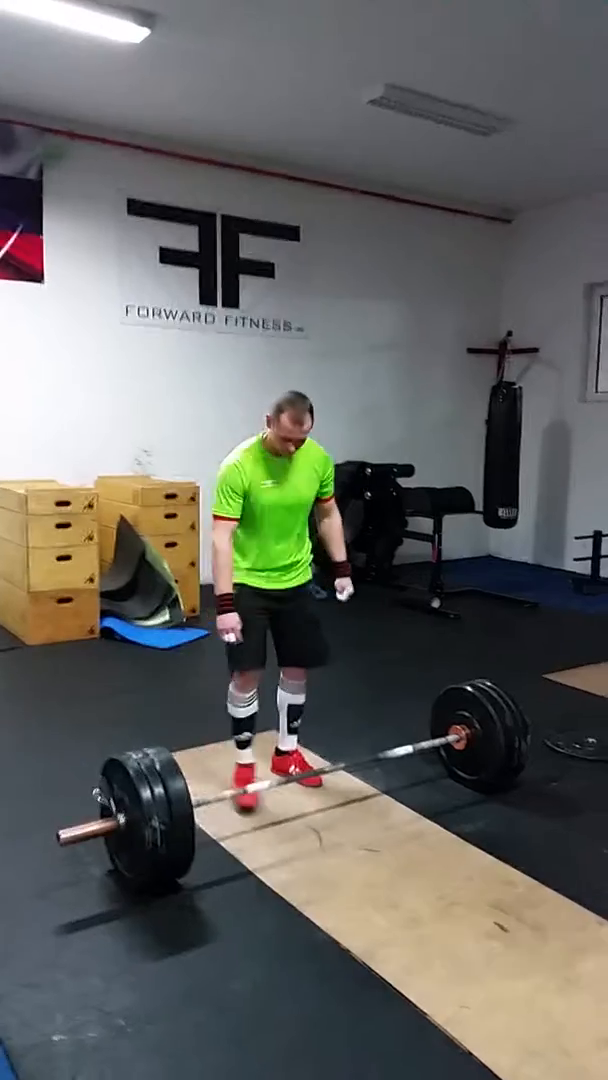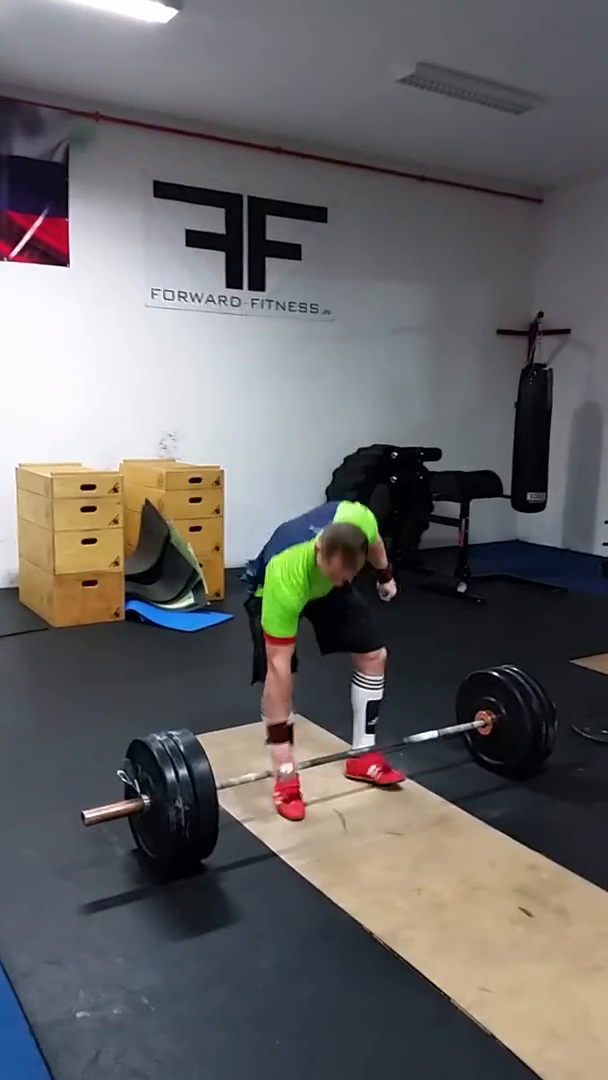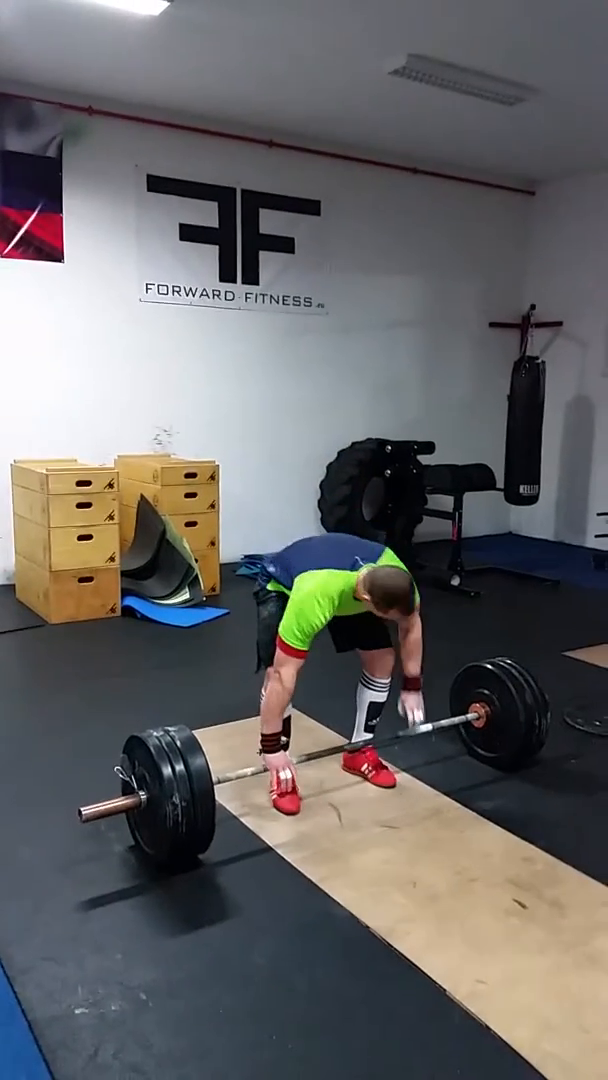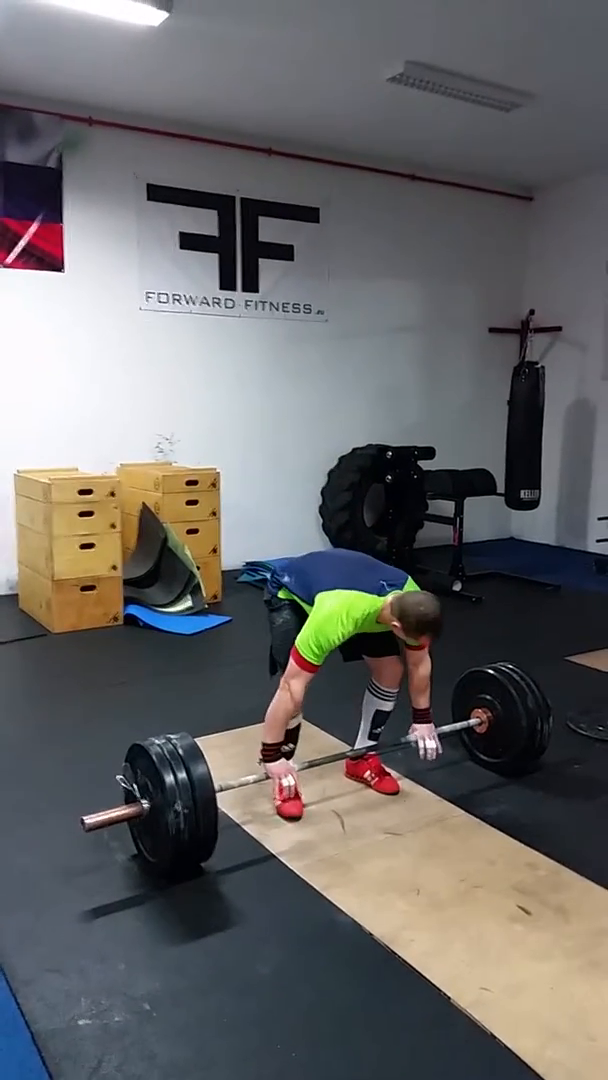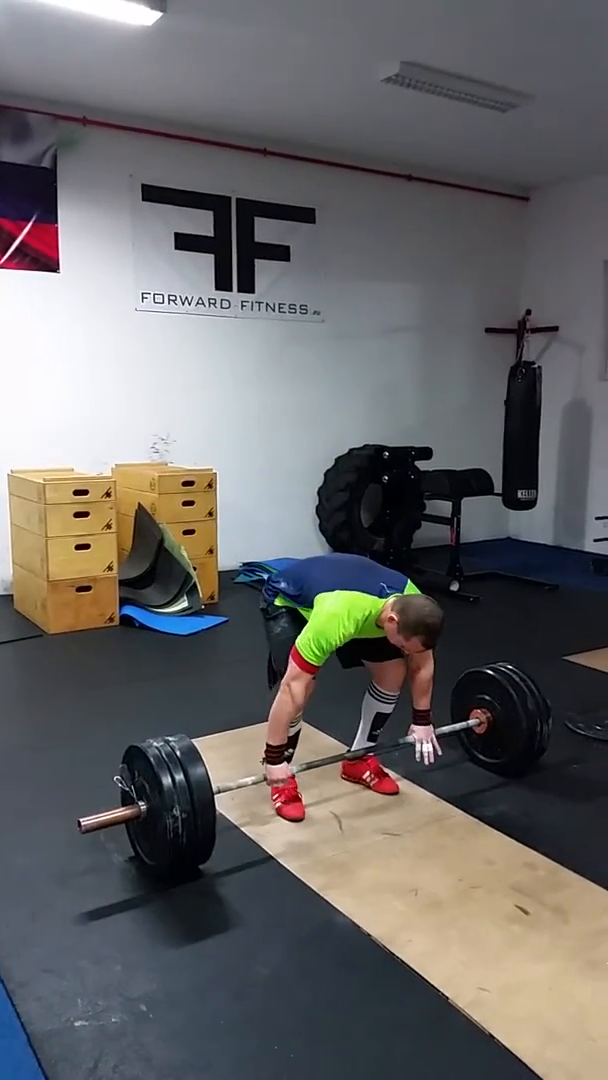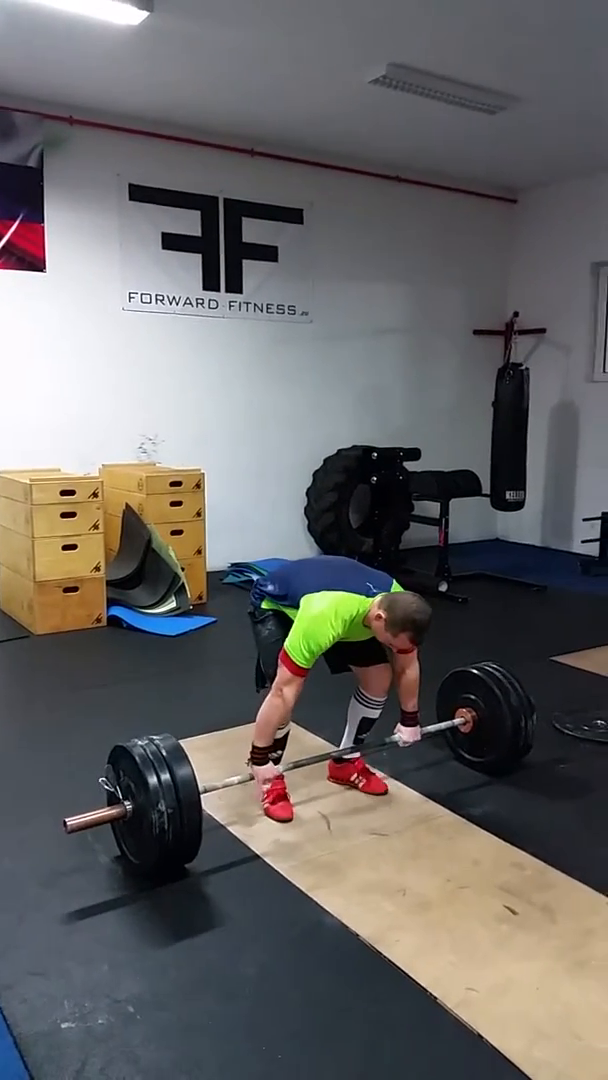
dt=0.5s
person 1, frame 1
left shoulder: (319, 459)
right shoulder: (239, 466)
left elbow: (328, 513)
right elbow: (222, 538)
left wrist: (341, 566)
right wrist: (225, 603)
left hip: (296, 581)
right hip: (247, 584)
left knee: (297, 670)
right knee: (247, 674)
left ankle: (286, 750)
right ankle: (244, 761)
person 1, frame 2
left shoulder: (359, 521)
right shoulder: (284, 579)
right elbow: (278, 666)
left wrist: (384, 576)
right wrist: (278, 739)
left hip: (326, 587)
right hip: (270, 589)
left knee: (374, 656)
right knee: (281, 676)
left ankle: (363, 755)
right ankle: (286, 777)
person 1, frame 3
left shoulder: (395, 574)
right shoulder: (313, 597)
left elbow: (412, 627)
right elbow: (284, 674)
left wrist: (411, 688)
right wrist: (271, 747)
right hip: (281, 585)
left knee: (384, 659)
right knee: (276, 672)
left ankle: (360, 751)
right ankle: (281, 772)
person 1, frame 4
left shoulder: (413, 604)
right shoulder: (337, 615)
left elbow: (419, 664)
right elbow: (291, 685)
left wrist: (422, 719)
right wrist: (270, 756)
right hip: (290, 592)
left knee: (391, 668)
right knee: (296, 680)
left ankle: (362, 758)
right ankle: (284, 775)
person 1, frame 5
left shoulder: (412, 608)
right shoulder: (337, 616)
left elbow: (422, 665)
right elbow: (292, 687)
left wrist: (422, 720)
right wrist: (273, 759)
right hip: (287, 600)
left knee: (393, 671)
right knee: (302, 689)
left ankle: (360, 760)
right ankle: (282, 778)
person 1, frame 6
left shoulder: (400, 608)
right shoulder: (323, 618)
left elbow: (407, 667)
right elbow: (283, 692)
left wrist: (409, 720)
right wrist: (259, 760)
right hip: (275, 605)
left knee: (379, 677)
right knee: (287, 688)
left ankle: (347, 761)
right ankle: (271, 779)
